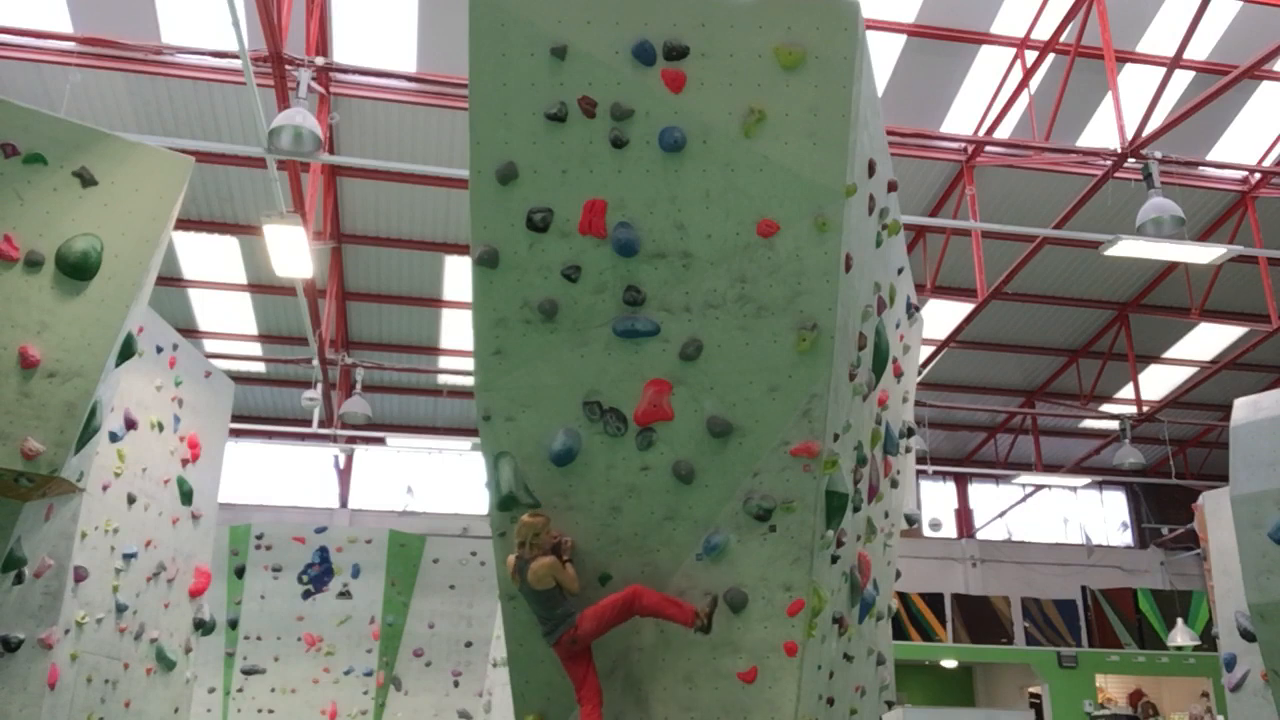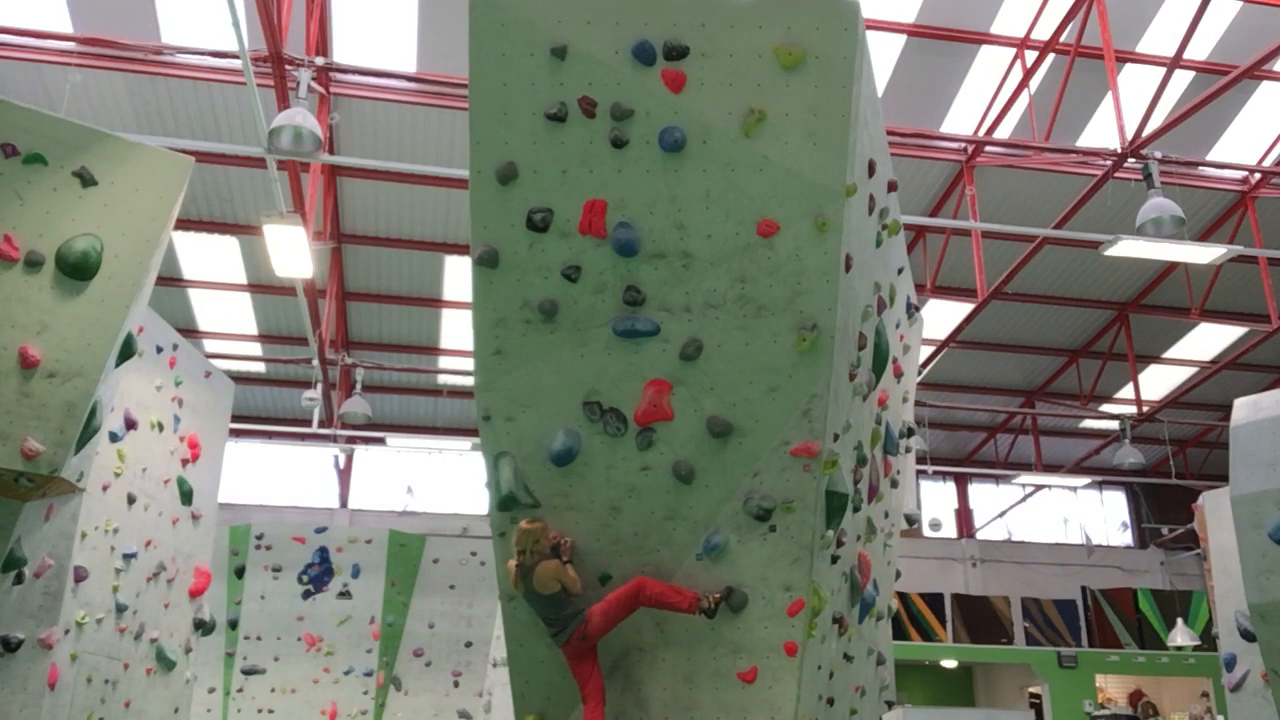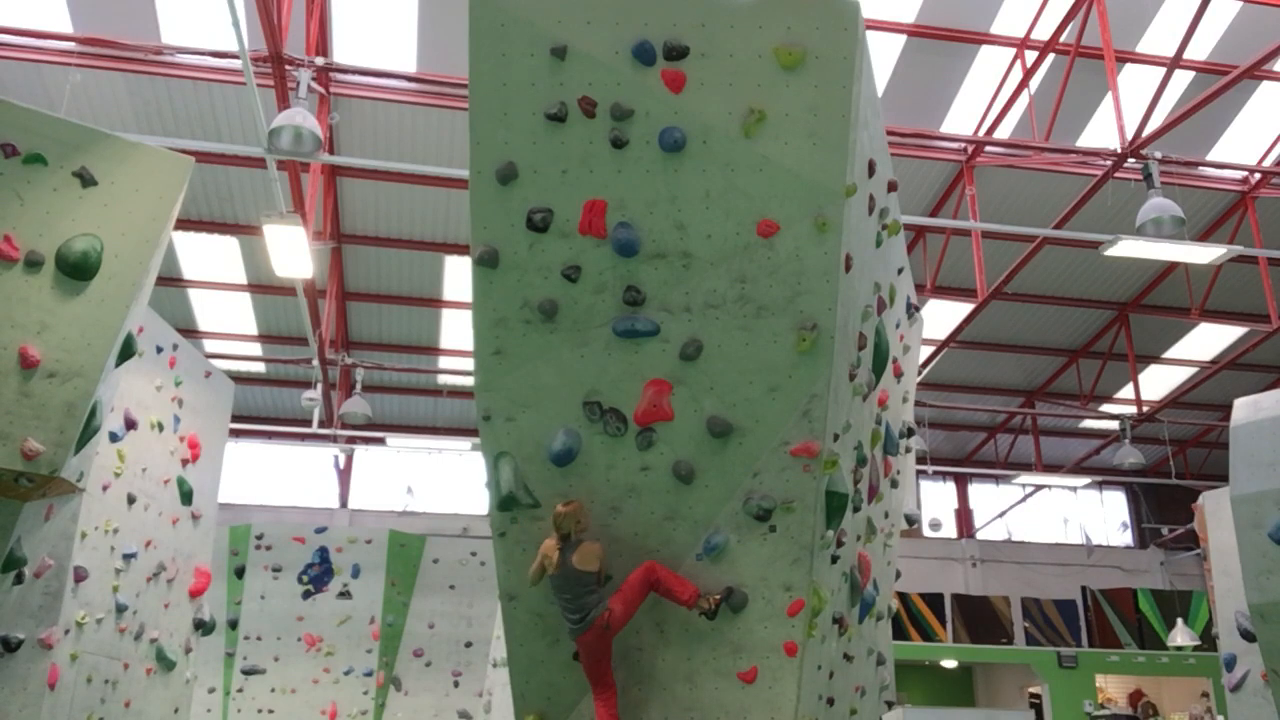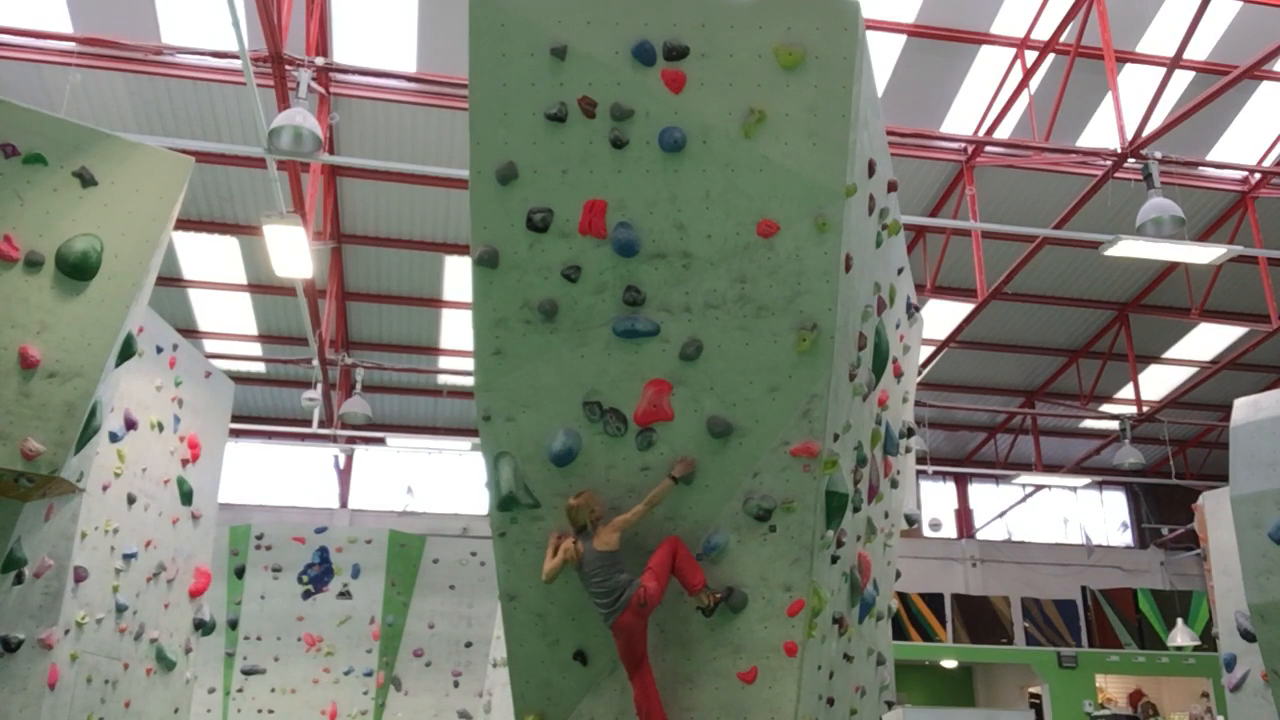
dt=0.7s
person 1, frame 1
left shoulder: (512, 563)
right shoulder: (548, 563)
right elbow: (574, 588)
left wrist: (550, 548)
right wrist: (567, 557)
left hip: (560, 642)
right hip: (576, 630)
left knee: (589, 699)
right knee: (636, 595)
right ankle: (697, 619)
person 1, frame 2
left shoulder: (513, 568)
right shoulder: (550, 567)
right elbow: (576, 589)
left wrist: (550, 550)
right wrist: (566, 558)
left hip: (567, 642)
right hip: (584, 627)
left knee: (592, 699)
right knee: (640, 587)
right ankle: (701, 603)
person 1, frame 3
left shoulder: (548, 548)
right shoulder: (593, 549)
left elbow: (532, 580)
left hip: (584, 637)
right hip: (607, 619)
left knee: (603, 692)
right knee: (650, 570)
right ankle: (701, 603)
person 1, frame 4
left shoulder: (569, 547)
right shoulder: (610, 529)
left elbow: (546, 576)
right elbow: (648, 503)
left wrist: (551, 547)
right wrist: (675, 475)
left hip: (619, 622)
right hip: (640, 597)
left knee: (639, 676)
right knee: (672, 544)
right ankle: (703, 596)
